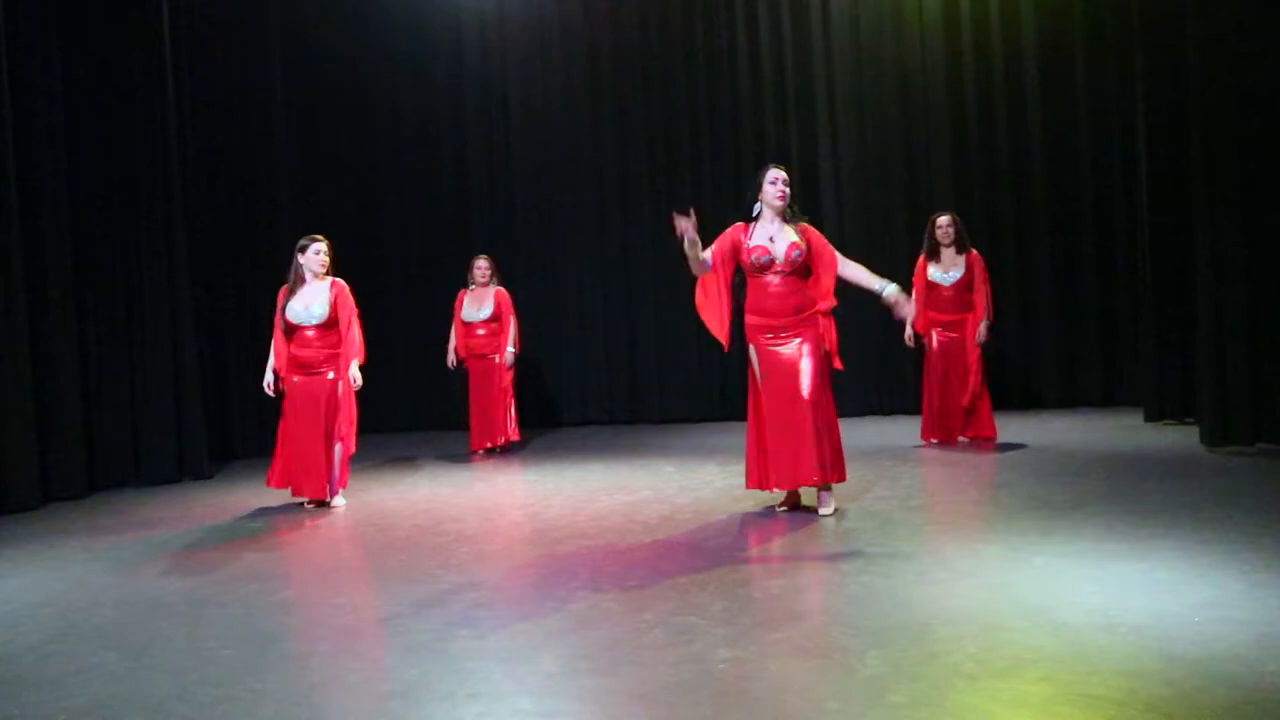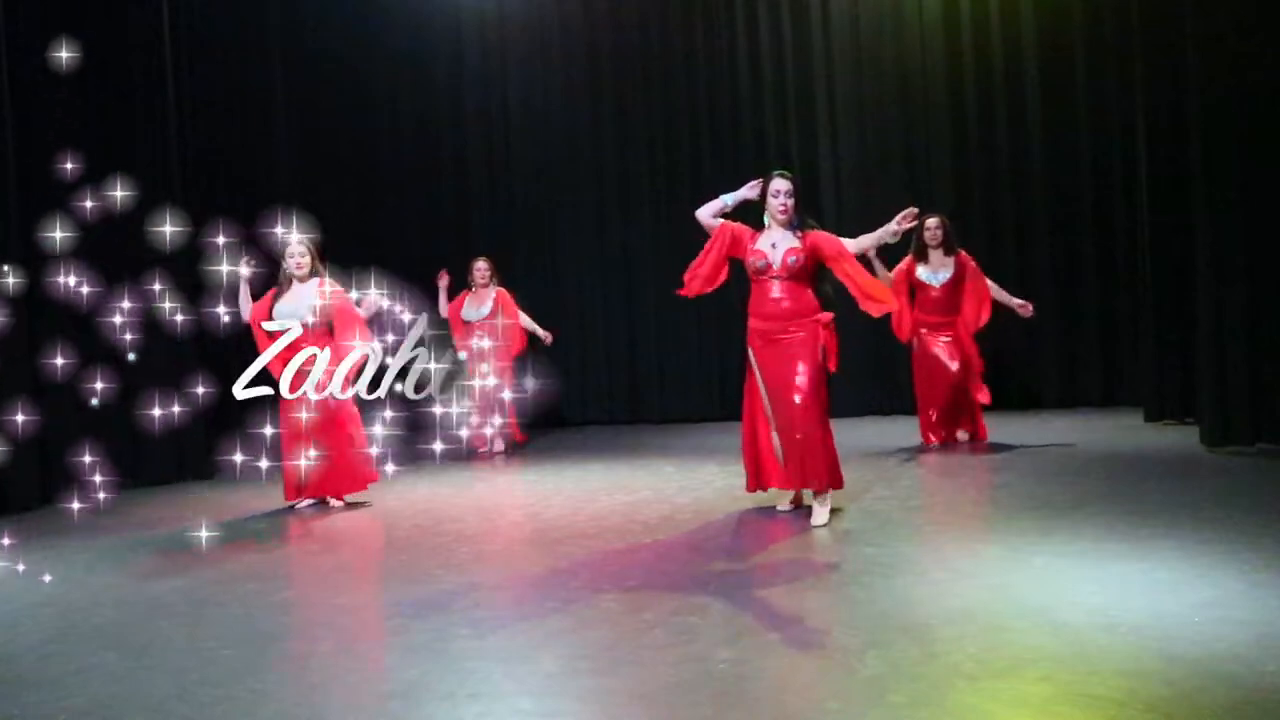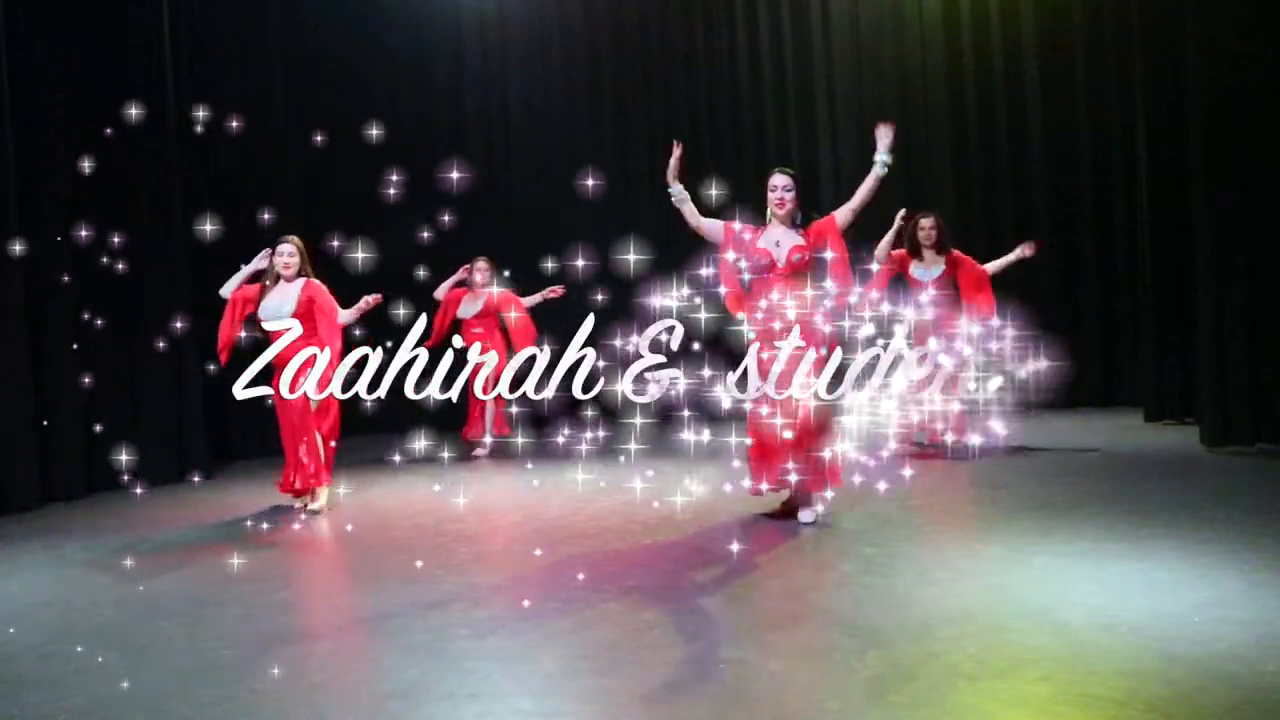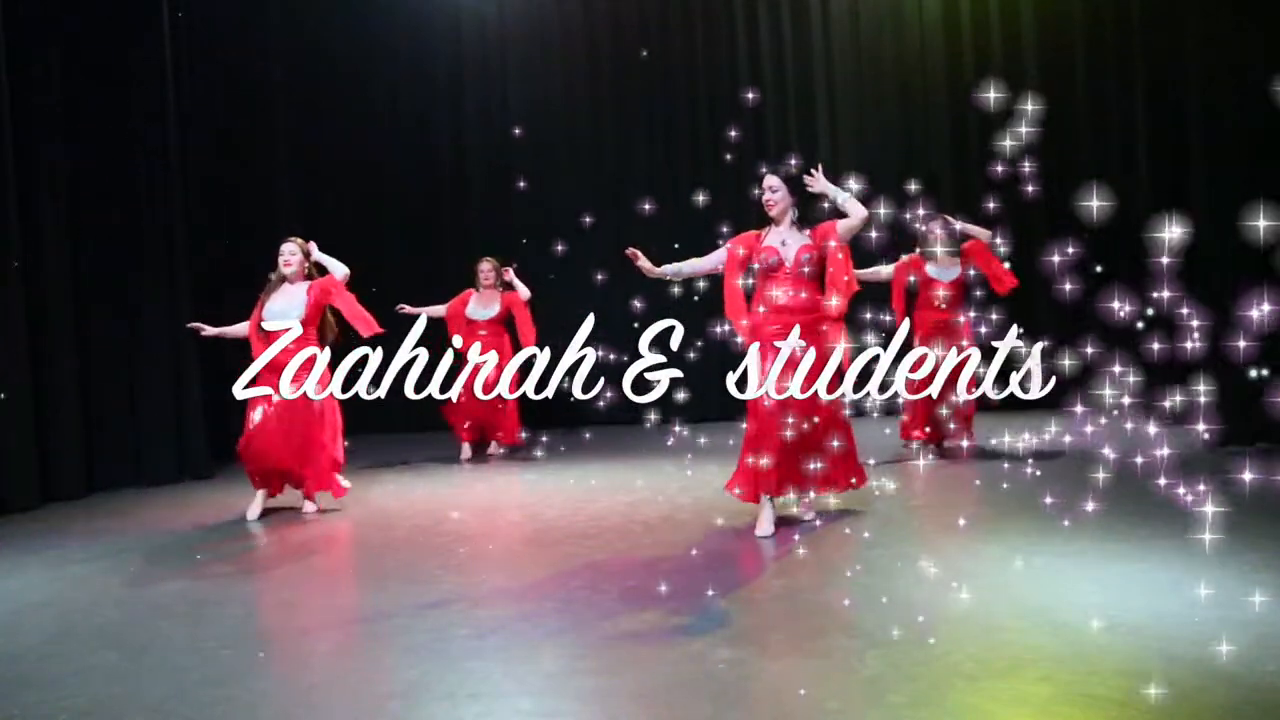
dt=0.5s
person 1, frame 1
left shoulder: (803, 233)
right shoulder: (740, 234)
left elbow: (843, 265)
right elbow: (703, 266)
left wrist: (885, 288)
right wrist: (692, 243)
left hip: (802, 328)
right hip: (762, 332)
left knee: (810, 402)
right knee: (772, 408)
left ankle: (824, 485)
right ankle: (789, 487)
person 1, frame 2
left shoulder: (810, 239)
right shoulder: (746, 238)
left elbow: (853, 247)
right elbow: (702, 216)
left wrist: (885, 232)
right wrist: (739, 196)
left hip: (803, 334)
right hip: (763, 338)
left knee: (804, 408)
right knee: (771, 414)
left ankle: (820, 493)
right ankle: (793, 488)
person 1, frame 3
left shoulder: (815, 233)
right shoulder: (747, 236)
left elbow: (860, 201)
right elbow: (697, 222)
left wrist: (882, 157)
right wrist: (675, 180)
left hip: (808, 332)
right hip: (768, 334)
left knee: (806, 411)
right knee: (772, 414)
left ankle: (807, 496)
right ankle: (789, 492)
person 1, frame 4
left shoulder: (819, 236)
right shoulder: (751, 241)
left elbow: (860, 216)
right elbow: (705, 263)
left wrist: (829, 190)
right wrist: (656, 270)
left hip: (813, 335)
right hip: (769, 336)
left knee: (814, 417)
right knee: (768, 416)
left ankle: (806, 495)
right ankle: (765, 505)
person 2, frame 1
left shoulder: (338, 287)
right shoulder: (287, 292)
left elbow: (350, 330)
right elbow: (279, 334)
left wrist: (354, 365)
right wrist: (270, 369)
left hip: (332, 370)
right hip: (298, 373)
left knee: (334, 429)
right knee: (301, 431)
left ankle: (335, 489)
right ankle: (313, 490)
person 2, frame 2
left shoulder: (326, 287)
right shoulder: (278, 294)
left elbow: (353, 317)
right elbow: (250, 317)
left wrist: (367, 309)
right wrist: (244, 281)
right hip: (292, 372)
left knee: (331, 428)
right knee: (297, 432)
left ankle: (336, 489)
right ankle: (309, 490)
person 2, frame 3
left shoulder: (311, 287)
right shoulder: (265, 291)
left elbow: (337, 318)
right elbow: (227, 294)
left wrist: (360, 308)
right wrist: (252, 268)
left hip: (311, 365)
right hip: (283, 370)
left knee: (305, 423)
right knee: (293, 430)
left ankle: (318, 487)
right ankle: (303, 488)
person 2, frame 4
left shoulder: (316, 289)
right shoulder: (270, 294)
left elbow: (343, 274)
right elbow: (252, 327)
left wrist: (318, 255)
right wrist: (217, 331)
left hip: (308, 372)
right hip: (274, 374)
left knee: (309, 435)
right knee: (259, 434)
left ankle: (310, 494)
right ankle: (264, 487)
person 3, frame 1
left shoulder: (972, 257)
right shoulder: (925, 260)
left elbow: (981, 292)
right elbow: (917, 294)
left wrist: (984, 322)
right wrist: (909, 324)
left hip: (964, 325)
right hip: (936, 327)
left knee: (965, 377)
right knee: (938, 378)
left ankle: (967, 430)
right ankle: (939, 432)
person 3, frame 2
left shoulder: (960, 258)
right shoulder: (913, 262)
left elbow: (983, 284)
right elbow: (890, 283)
left wrist: (1013, 302)
right wrist: (874, 258)
left hip: (953, 328)
right hip: (924, 329)
left knee: (958, 374)
right knee: (929, 379)
left ankle: (963, 427)
right ankle: (935, 433)
person 3, frame 3
left shoulder: (952, 257)
right shoulder: (906, 258)
left elbow: (984, 270)
right elbow: (880, 256)
left wrist: (1015, 255)
right wrist: (896, 227)
left hip: (948, 325)
right hip: (921, 326)
left ankle: (950, 432)
right ankle: (928, 431)
person 3, frame 4
left shoulder: (963, 254)
right shoulder: (917, 260)
left elbow: (987, 237)
right elbow: (885, 272)
left wrist: (956, 224)
right wrist: (852, 274)
left hip: (956, 327)
right hip: (926, 327)
left knee: (956, 380)
right knee: (925, 378)
left ankle: (951, 434)
right ankle: (920, 433)
person 4, frame 1
left shoulder: (500, 293)
right shoulder: (463, 296)
left elbow: (510, 322)
right elbow: (456, 325)
left wrist: (510, 348)
right wrist: (451, 349)
left hip: (497, 352)
right hip: (474, 354)
left knee: (498, 395)
right knee: (478, 397)
left ankle: (500, 441)
right ankle: (482, 442)
person 4, frame 2
left shoulder: (499, 294)
right shoulder: (465, 296)
left elbow: (517, 315)
right elbow: (446, 313)
left wrist: (539, 331)
right wrist: (442, 289)
left hip: (496, 351)
right hip: (475, 353)
left knee: (496, 393)
right knee: (480, 396)
left ankle: (500, 437)
right ankle: (484, 439)
person 4, frame 3
left shoulder: (497, 293)
right shoulder: (463, 294)
left elbow: (521, 303)
right elbow: (439, 296)
left wrist: (543, 295)
right wrist: (456, 277)
left hip: (492, 348)
left knee: (487, 391)
right knee: (477, 394)
left ankle: (485, 442)
right ankle: (481, 437)
person 4, frame 4
left shoulder: (505, 297)
right shoulder: (468, 296)
left elbow: (526, 296)
right elbow: (445, 310)
left wrist: (512, 279)
right wrist: (416, 310)
left hip: (497, 352)
left knee: (496, 396)
right knee: (467, 397)
left ankle: (497, 440)
right ankle: (466, 442)
